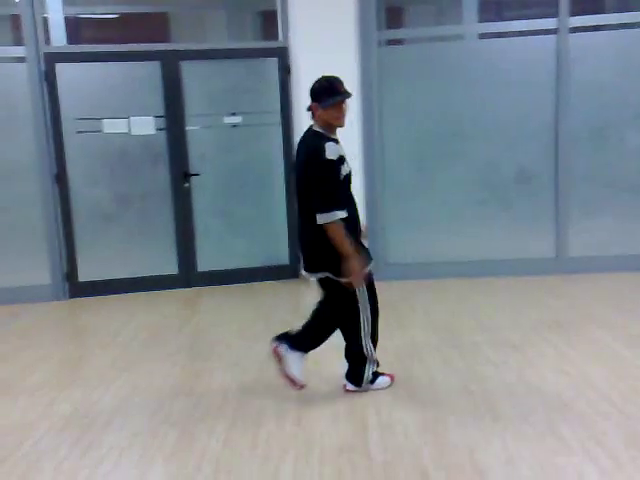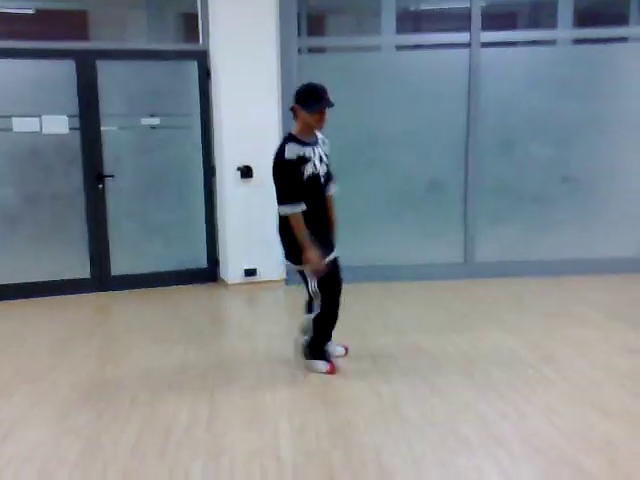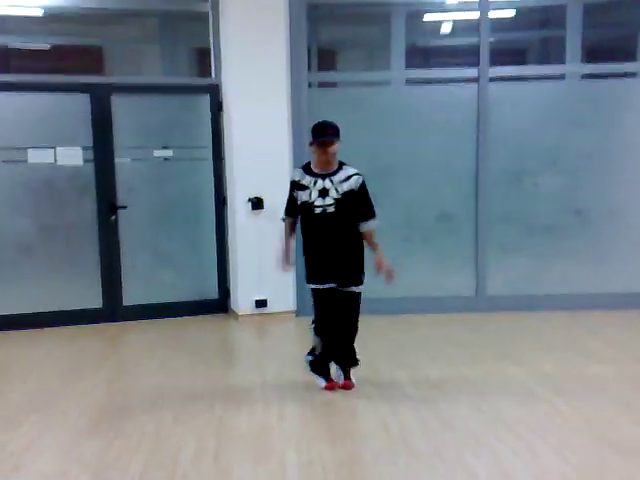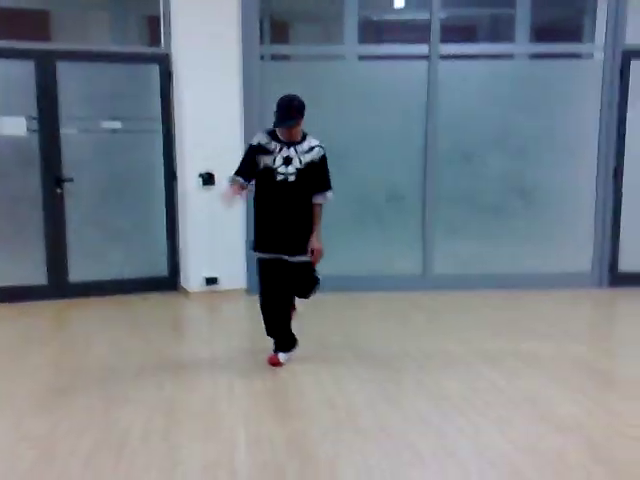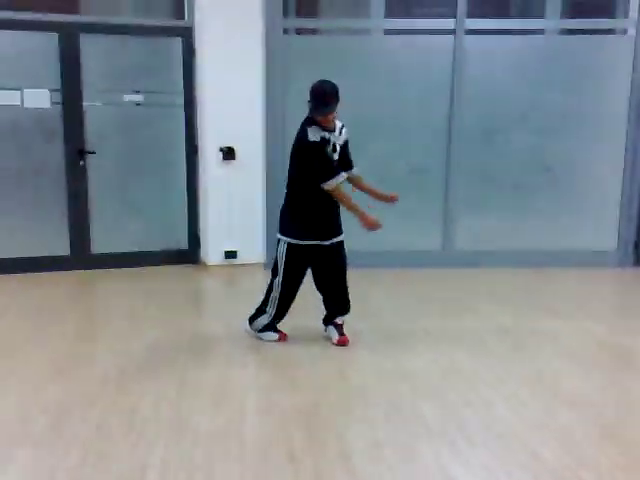
dt=0.5s
person 1, frame 1
left shoulder: (312, 143)
right shoulder: (326, 151)
right elbow: (329, 213)
left wrist: (354, 241)
right wrist: (353, 257)
left hip: (316, 247)
right hip: (333, 248)
left knee: (337, 302)
right knee: (362, 305)
left ankle: (290, 347)
right ankle: (362, 375)
person 1, frame 2
left shoulder: (319, 140)
right shoulder: (290, 152)
right elbow: (290, 207)
left wrist: (332, 227)
right wrist: (308, 248)
left hip: (321, 232)
right hip: (302, 237)
left knee: (331, 286)
right knee: (323, 292)
left ankle: (321, 342)
right ankle: (315, 351)
person 1, frame 3
left shoulder: (352, 177)
right shoulder: (299, 178)
left elbow: (365, 221)
right elbow: (292, 215)
left wrist: (378, 254)
right wrist: (287, 243)
left hip: (349, 263)
right hip: (318, 263)
left knee: (348, 320)
right knee: (325, 319)
left ankle: (342, 365)
right ankle: (320, 364)
person 1, frame 4
left shoulder: (315, 150)
right shoulder: (261, 143)
left elbow: (320, 197)
right elbow: (242, 177)
left wrist: (317, 236)
right wrist: (236, 188)
left hip: (300, 236)
right hip: (268, 236)
left knee: (303, 286)
right knee: (271, 294)
left ankle: (289, 300)
right ankle: (283, 344)
person 1, frame 5
left shoulder: (339, 131)
right shoulder: (311, 136)
left elbow: (346, 172)
right elbow: (329, 183)
left wrist: (377, 194)
right wrist: (362, 214)
left hip: (326, 215)
right hip: (299, 221)
left knee: (335, 272)
right knee: (288, 276)
left ankle: (334, 321)
right ankle: (262, 322)
